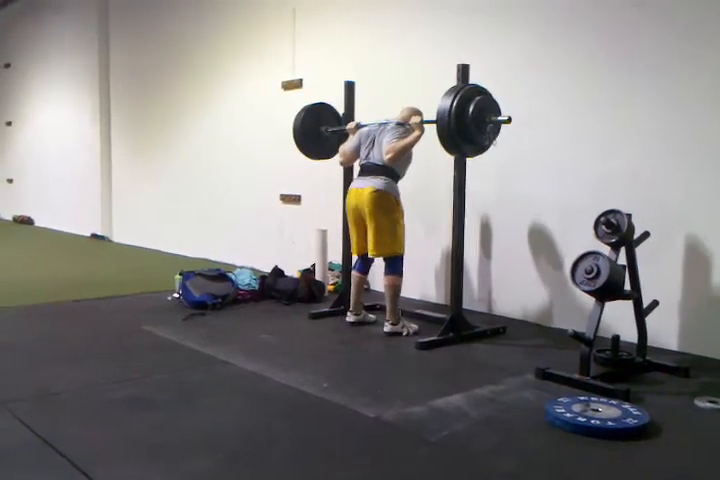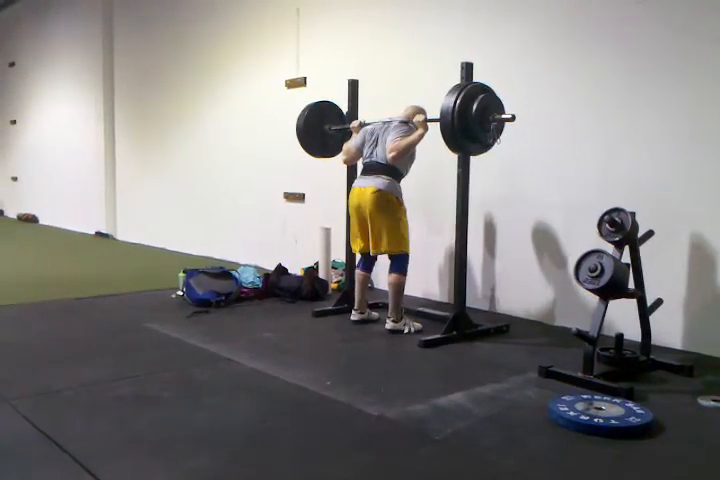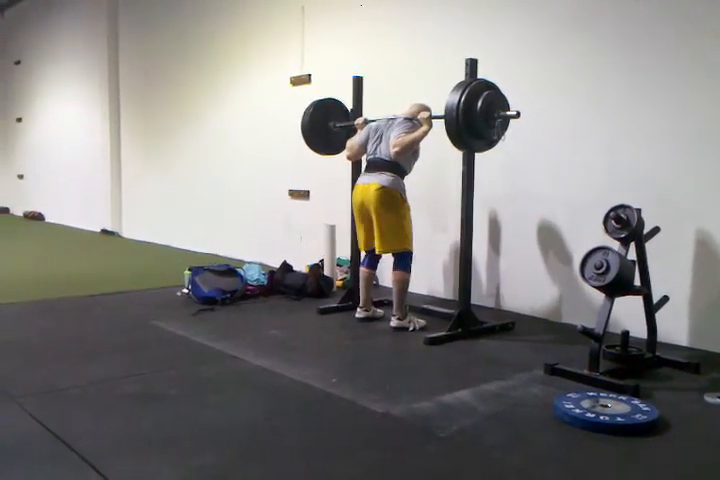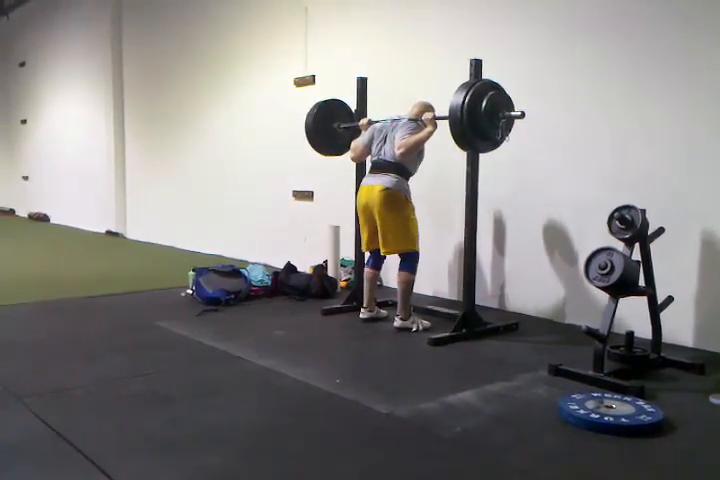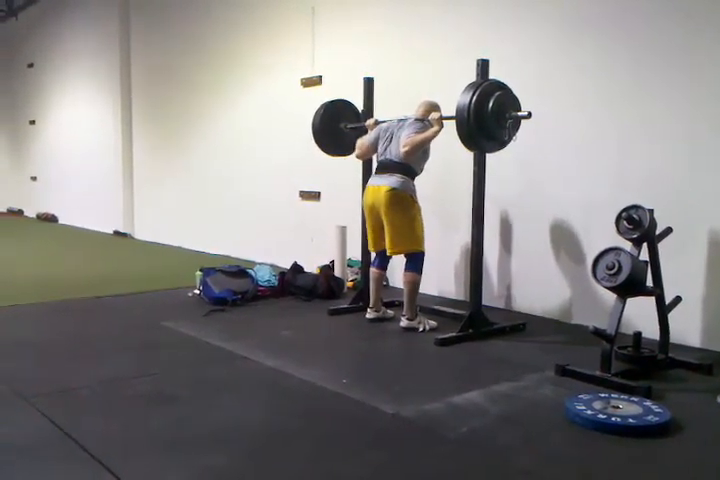
dt=0.5s
person 1, frame 1
left shoulder: (367, 130)
right shoulder: (399, 130)
left elbow: (343, 158)
right elbow: (390, 155)
left wrist: (352, 135)
right wrist: (417, 133)
left hip: (355, 192)
right hip: (379, 194)
left knee: (364, 255)
right knee: (393, 258)
left ankle: (355, 311)
right ankle: (393, 321)
person 1, frame 2
left shoulder: (371, 129)
right shoulder: (402, 129)
left elbow: (347, 157)
right elbow: (393, 153)
left wrist: (355, 134)
right wrist: (421, 132)
left hip: (357, 192)
right hip: (381, 193)
left knee: (367, 254)
right knee: (399, 256)
left ankle: (359, 310)
right ankle: (395, 319)
person 1, frame 3
left shoulder: (375, 125)
right shoulder: (407, 125)
left elbow: (350, 153)
right elbow: (397, 149)
left wrist: (359, 130)
right wrist: (425, 128)
left hip: (361, 189)
right hip: (385, 190)
left knee: (371, 251)
right knee: (402, 254)
left ankle: (364, 307)
right ankle: (400, 316)
person 1, frame 4
left shoulder: (379, 127)
right shoulder: (411, 127)
left elbow: (355, 155)
right elbow: (401, 150)
left wrist: (364, 131)
right wrist: (429, 129)
left hip: (366, 190)
right hip: (389, 192)
left knee: (376, 253)
right knee: (409, 255)
left ankle: (368, 308)
right ankle: (404, 317)
person 1, frame 5
left shoulder: (386, 126)
right shoulder: (418, 127)
left elbow: (360, 152)
right elbow: (406, 149)
left wrist: (370, 131)
right wrist: (435, 128)
left hip: (372, 190)
right hip: (396, 192)
left knee: (381, 252)
right knee: (414, 254)
left ankle: (374, 308)
right ankle: (410, 317)
